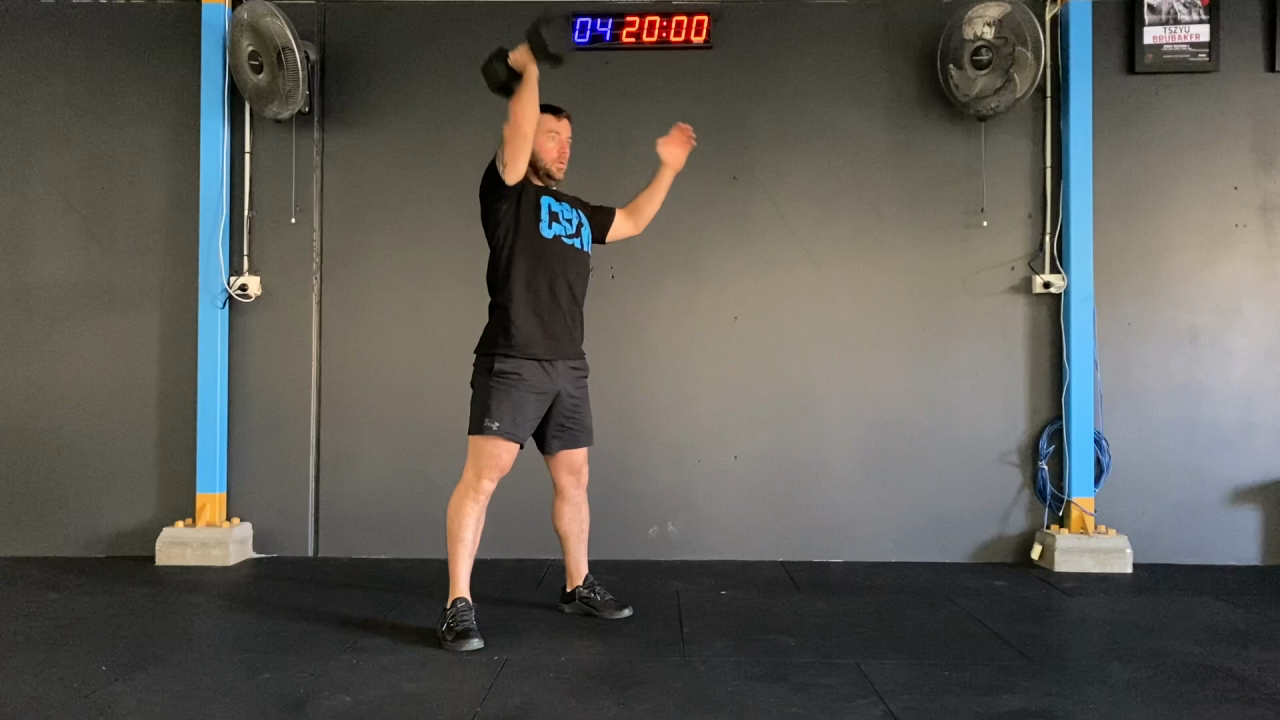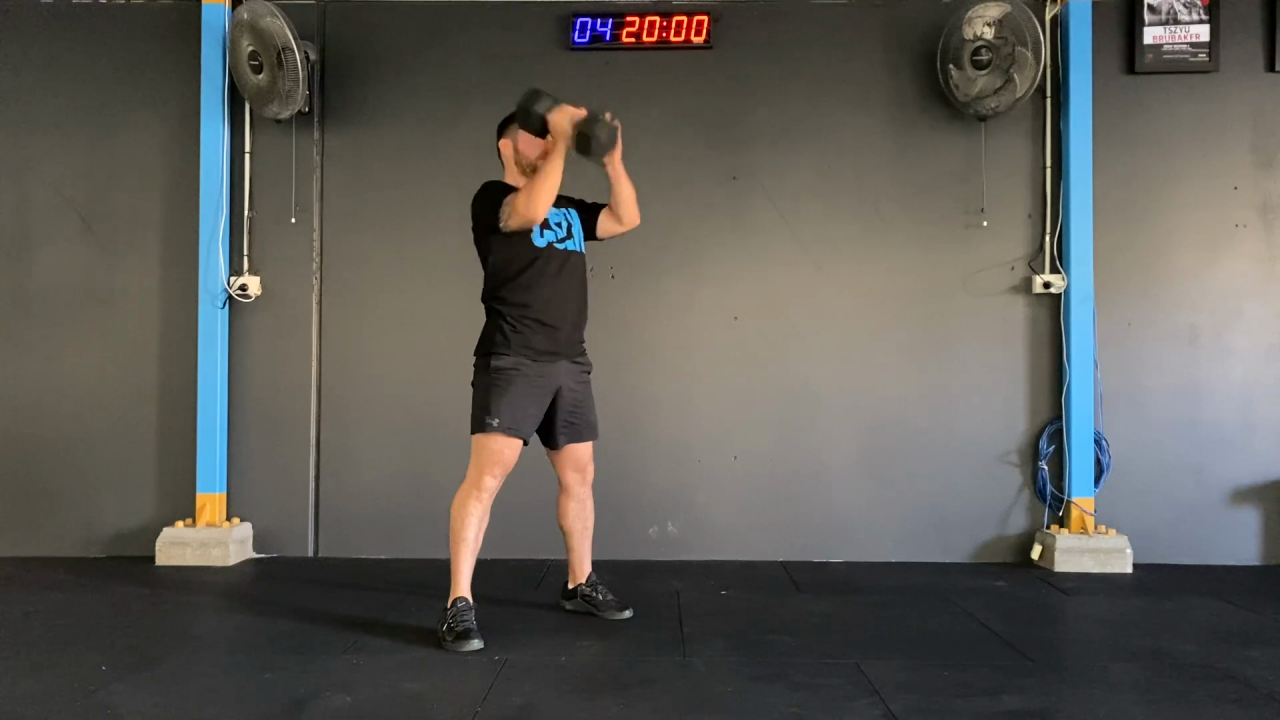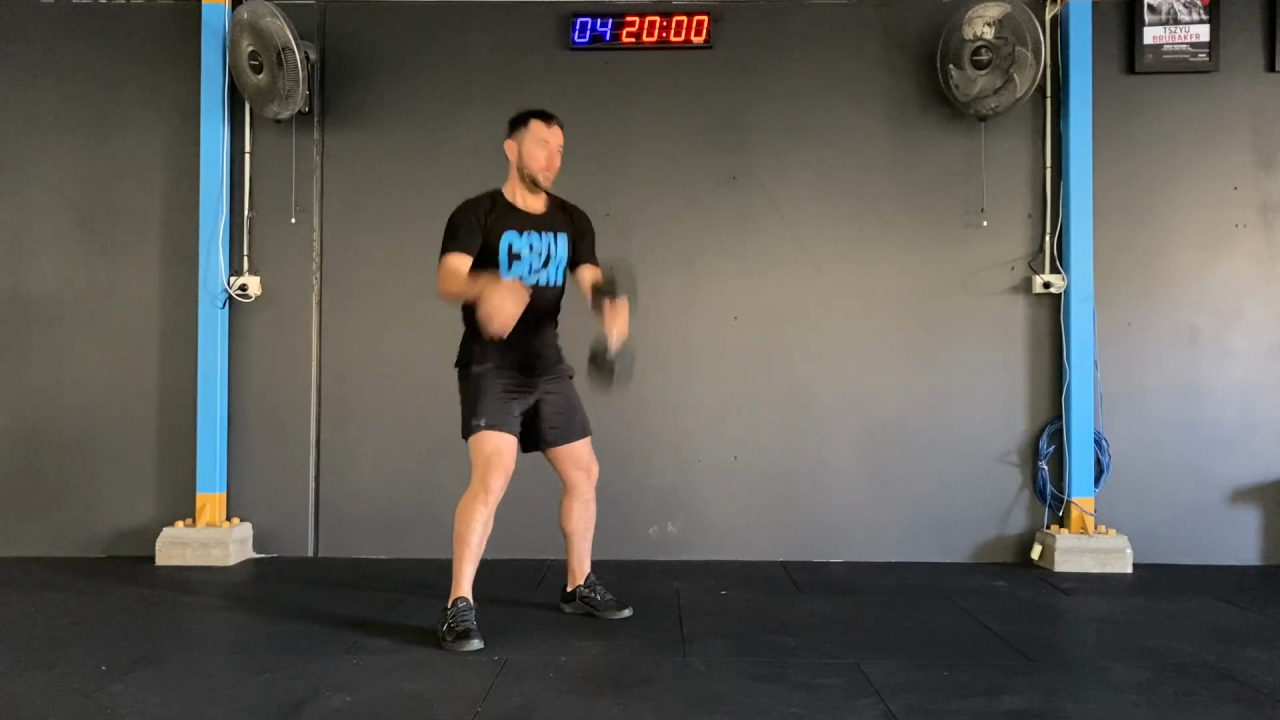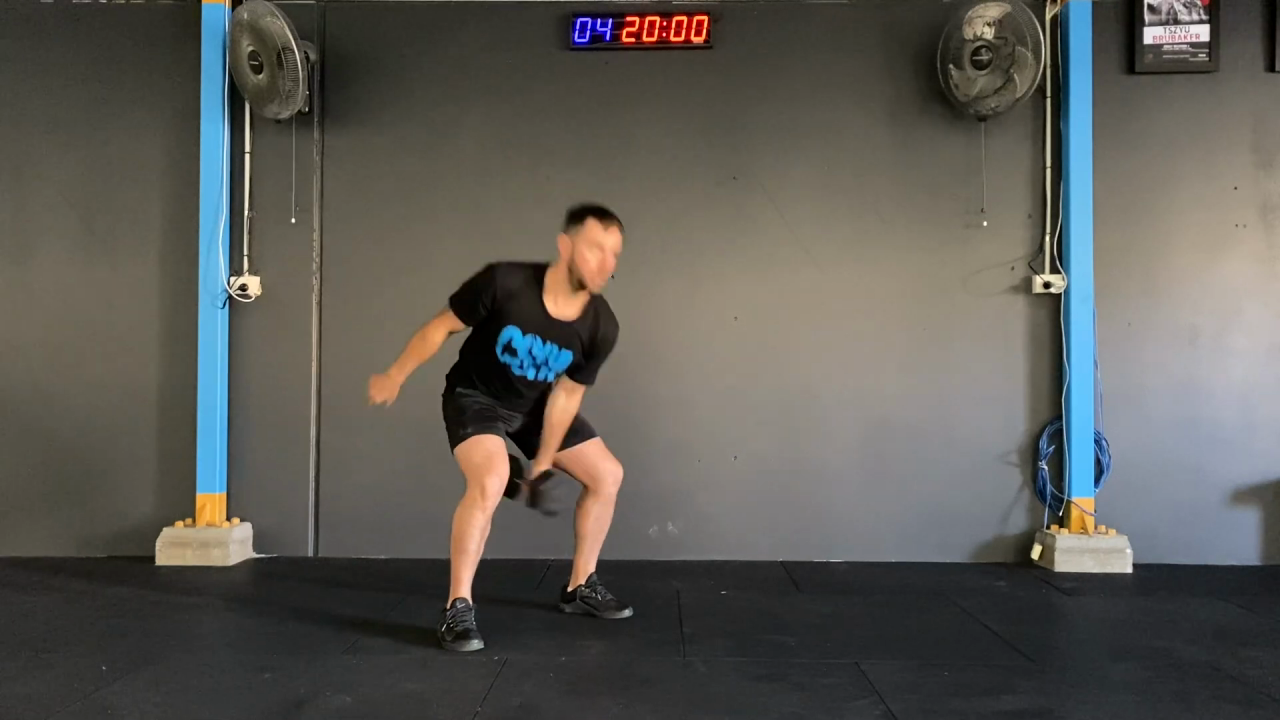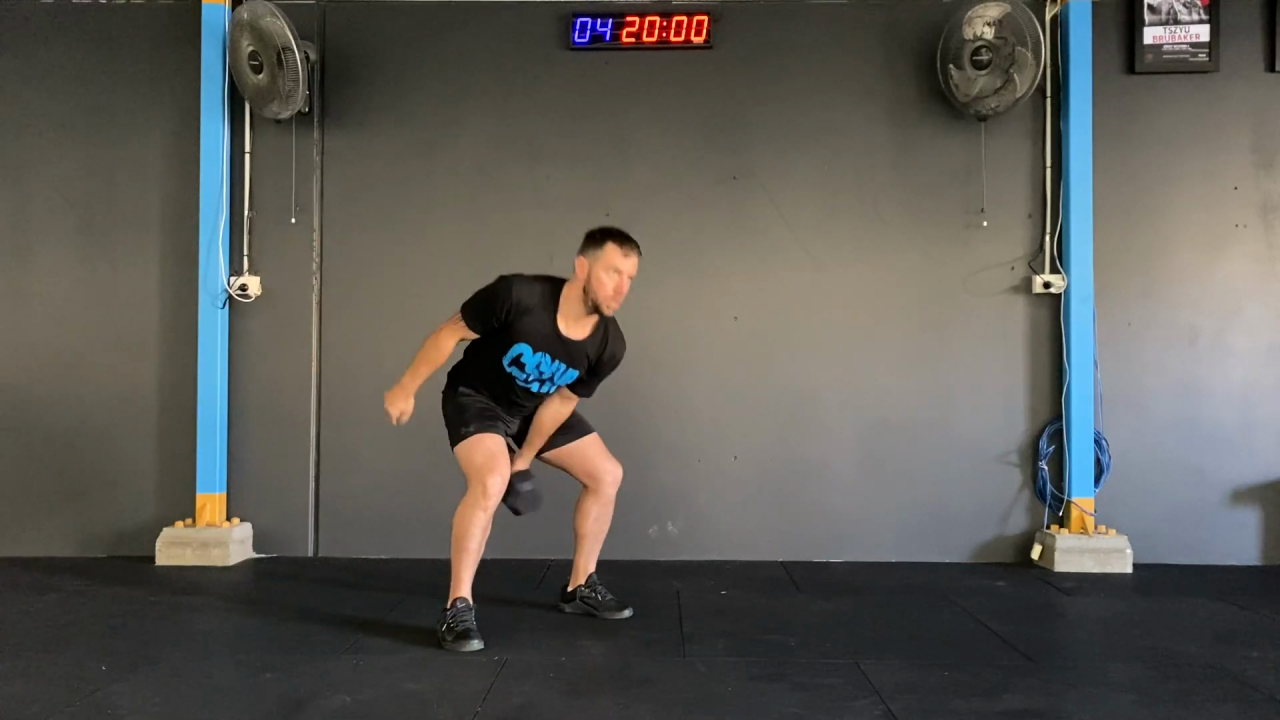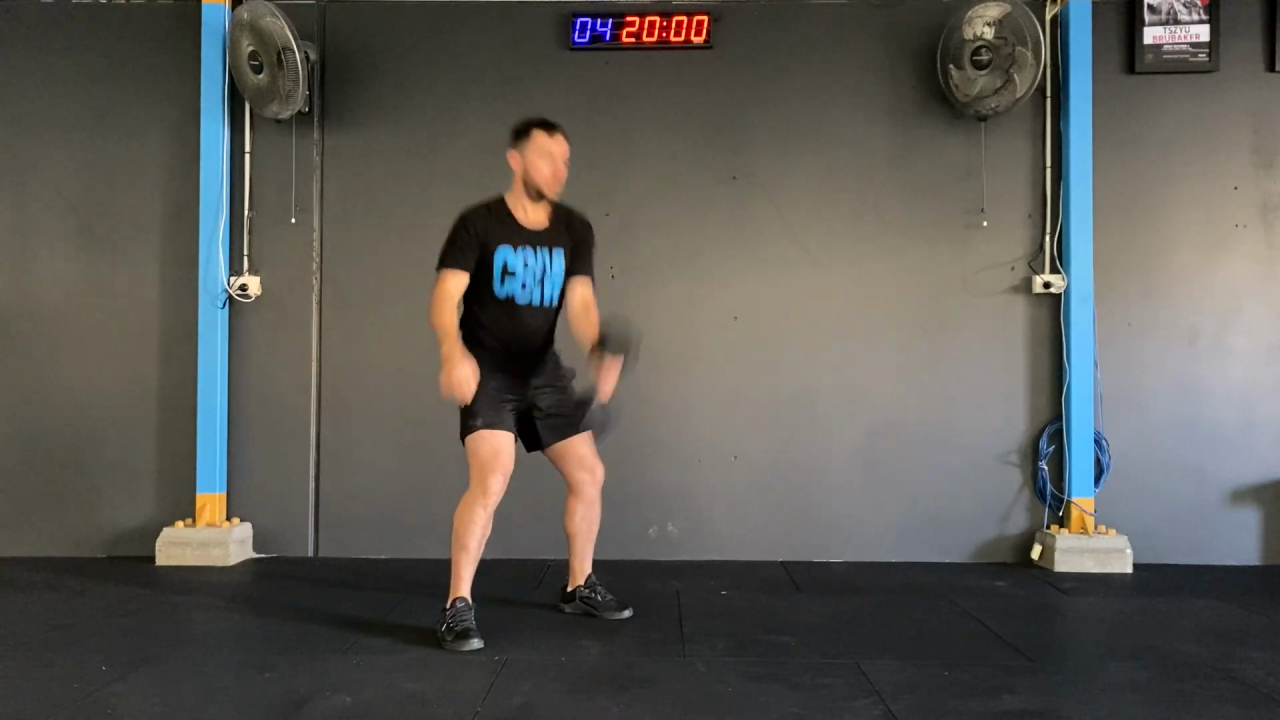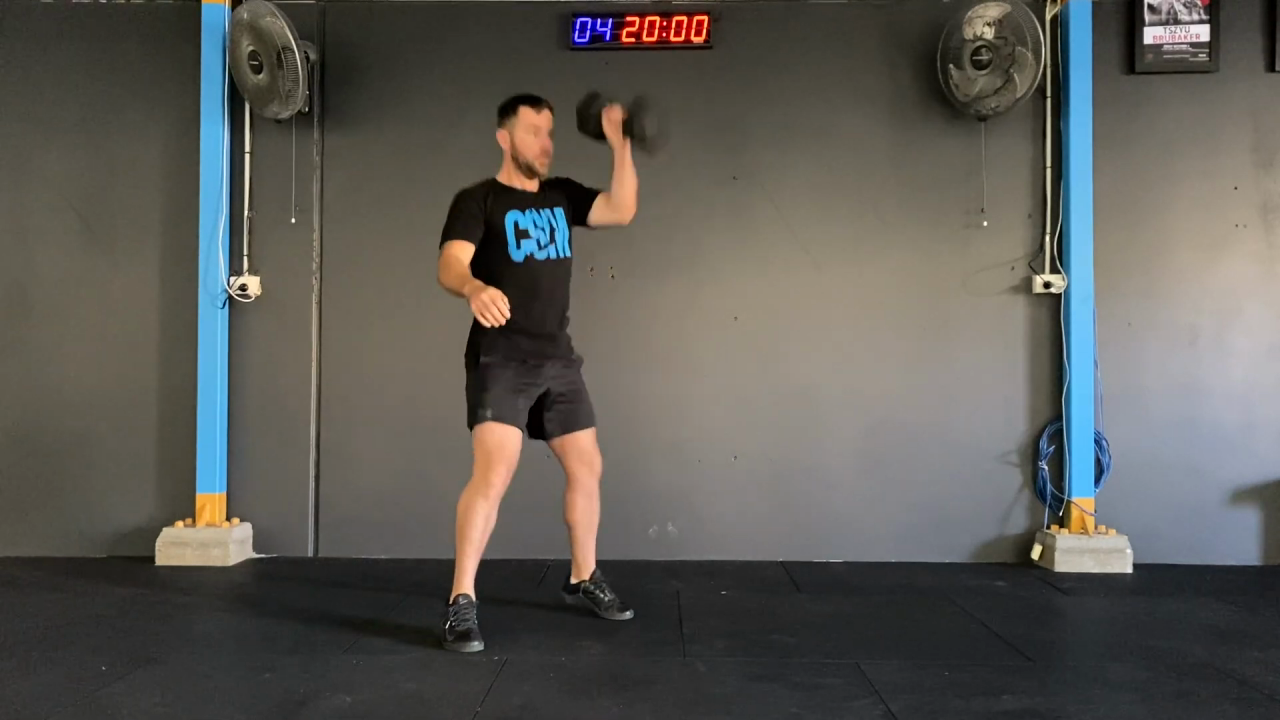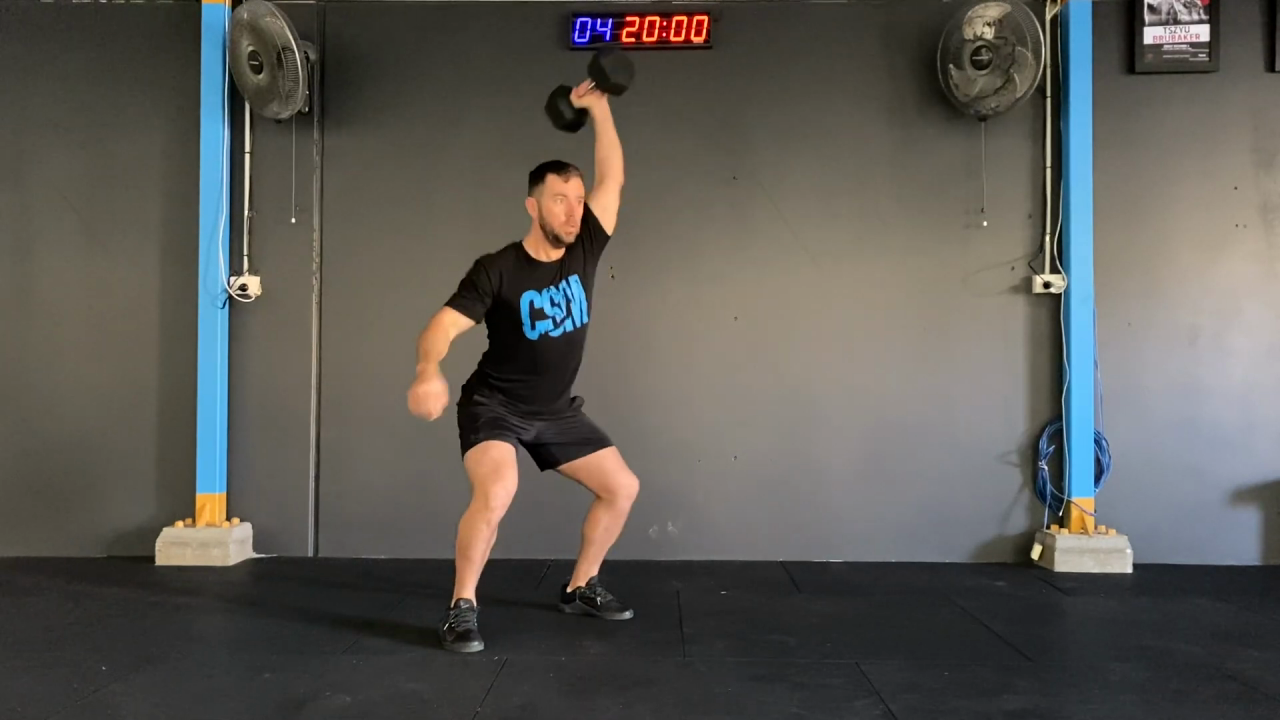
dt=0.3s
person 1, frame 1
left shoulder: (577, 211)
right shoulder: (508, 190)
left elbow: (634, 222)
right elbow: (516, 134)
left wrist: (666, 167)
right wrist: (526, 72)
left hip: (566, 366)
right hip: (512, 362)
left knee: (573, 479)
right knee: (482, 478)
left ankle: (579, 585)
right ankle: (458, 604)
person 1, frame 2
left shoulder: (569, 208)
right shoulder: (492, 198)
left elbow: (627, 219)
right elbow: (532, 208)
left wrist: (612, 162)
right wrist: (560, 134)
left hip: (570, 363)
right hip: (512, 361)
left knee: (578, 476)
right knee: (486, 477)
left ankle: (580, 584)
right ankle: (458, 604)
person 1, frame 3
left shoulder: (571, 220)
right shoulder: (478, 213)
left elbow: (590, 280)
right elbow: (450, 278)
left wrist: (612, 306)
right wrist: (485, 287)
left hip: (547, 369)
right hip: (490, 369)
left knee: (581, 473)
right knee: (492, 479)
left ankle: (580, 585)
right ankle: (459, 606)
person 1, frame 4
left shoulder: (600, 326)
right shoulder: (504, 284)
left elbow: (567, 396)
right elbow: (443, 324)
left wrist: (543, 462)
right wrist: (395, 375)
left hip: (535, 405)
right hip: (475, 395)
left knee: (608, 475)
right knee: (490, 481)
left ankle: (580, 585)
right ankle: (458, 607)
person 1, frame 5
left shoulder: (608, 345)
right shoulder: (517, 296)
left elbow: (560, 401)
right elbow: (452, 334)
left wrist: (527, 455)
right wrist: (406, 387)
left hip: (533, 409)
right hip: (475, 397)
left knee: (606, 475)
right knee: (491, 481)
left ankle: (580, 587)
right ankle: (457, 608)
person 1, frame 6
left shoulder: (576, 230)
right shoulder: (479, 224)
left elbow: (581, 300)
right elbow: (446, 293)
left wrist: (600, 354)
right wrist: (455, 354)
left hip: (544, 374)
right hip: (487, 375)
left knee: (588, 474)
right knee: (491, 480)
left ankle: (580, 585)
right ankle: (458, 606)
person 1, frame 7
left shoulder: (561, 194)
right shoulder: (477, 201)
left elbow: (622, 209)
right elbow: (450, 265)
left wrist: (619, 145)
right wrist: (478, 290)
left hip: (557, 359)
right hip: (501, 362)
left knee: (586, 468)
right knee: (494, 473)
left ankle: (584, 580)
right ankle: (461, 603)
person 1, frame 8
left shoulder: (583, 251)
right shoulder: (498, 270)
left elbow: (612, 180)
right elbow: (441, 328)
left wrist: (598, 109)
right wrist: (428, 371)
left hip: (556, 410)
right hip: (494, 407)
left knee: (622, 487)
right knee: (495, 494)
left ankle: (581, 586)
right ankle: (462, 605)
